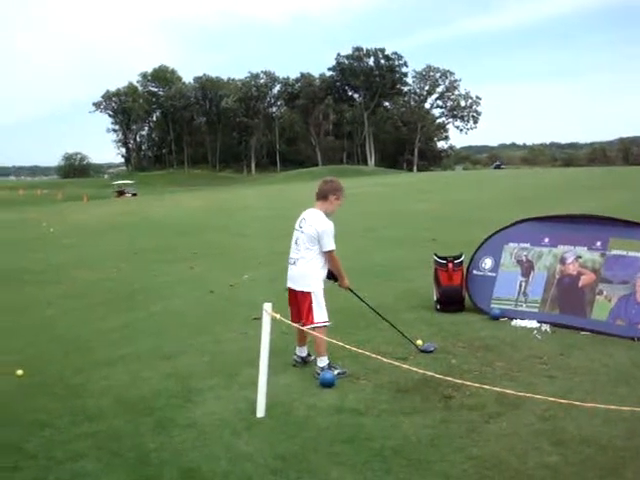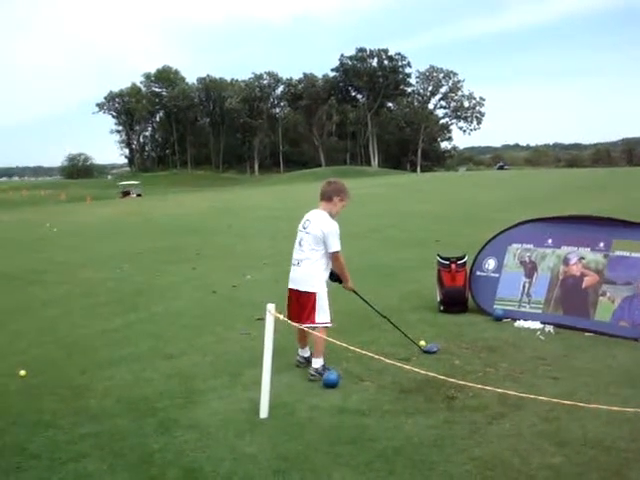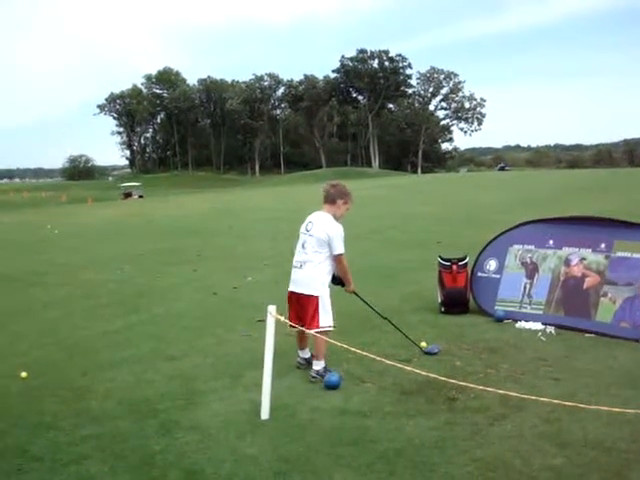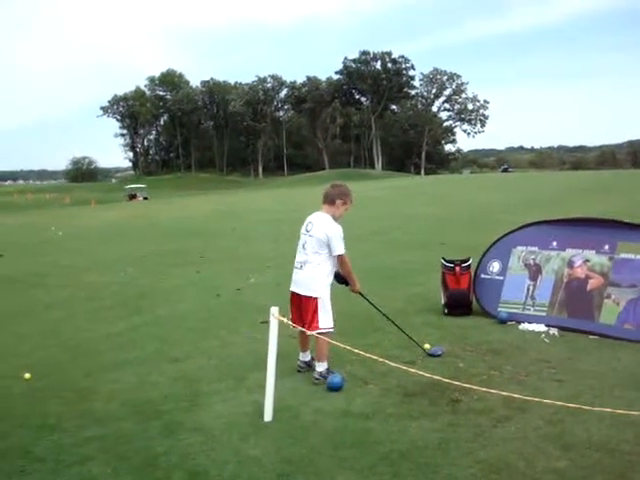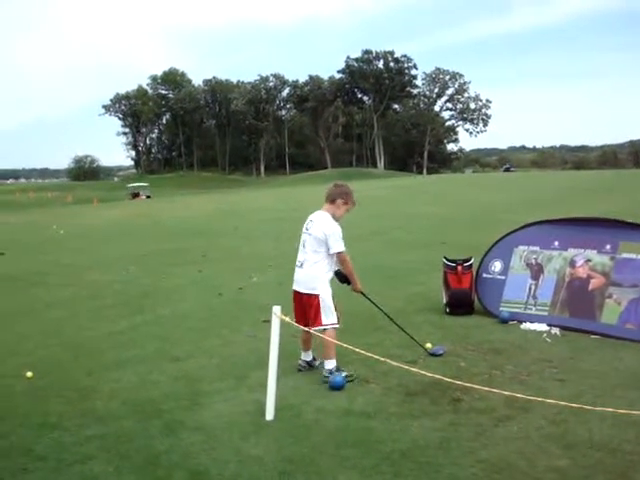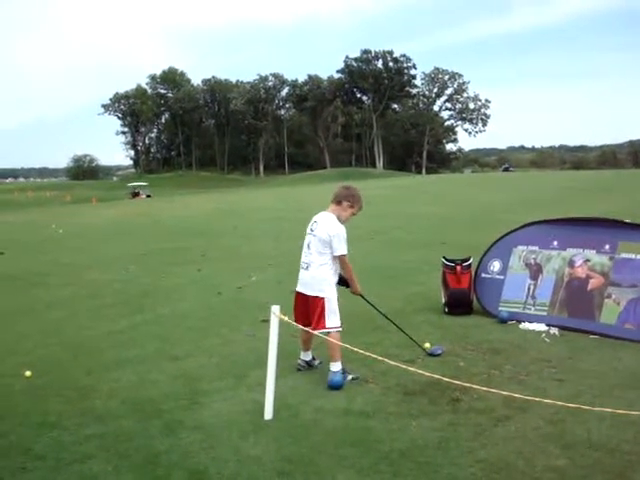
dt=0.2s
person 1, frame 1
left shoulder: (304, 216)
right shoulder: (324, 224)
right elbow: (331, 256)
left wrist: (329, 270)
right wrist: (342, 278)
left hip: (295, 276)
right hip: (309, 280)
left knee: (301, 320)
right knee: (318, 323)
left ankle: (301, 354)
right ankle: (323, 365)
person 1, frame 2
left shoulder: (308, 217)
right shoulder: (329, 224)
right elbow: (336, 258)
left wrist: (331, 269)
right wrist: (347, 280)
left hip: (297, 278)
right hip: (313, 281)
left knee: (303, 321)
right knee: (320, 323)
left ankle: (303, 355)
right ankle: (317, 366)
person 1, frame 3
left shoulder: (310, 219)
right shoulder: (334, 227)
right elbow: (339, 260)
left wrist: (336, 275)
right wrist: (349, 283)
left hip: (297, 280)
right hip: (315, 284)
left knee: (301, 323)
right knee: (321, 327)
left ankle: (304, 356)
right ankle: (318, 368)
person 1, frame 4
left shoulder: (310, 220)
right shoulder: (333, 228)
right elbow: (342, 261)
left wrist: (338, 273)
right wrist: (353, 283)
left hip: (299, 282)
right hip: (315, 285)
left knee: (304, 325)
right knee: (322, 328)
left ankle: (304, 359)
right ankle: (321, 370)
person 1, frame 5
left shoulder: (312, 218)
right shoulder: (331, 226)
right elbow: (342, 259)
left wrist: (335, 270)
right wrist: (355, 282)
left hip: (301, 280)
right hip: (317, 283)
left knee: (307, 324)
right knee: (329, 325)
left ankle: (306, 359)
right ankle: (330, 368)
person 1, frame 6
left shoulder: (317, 219)
right shoulder: (336, 228)
right elbow: (343, 261)
left wrist: (339, 274)
right wrist: (354, 284)
left hip: (305, 281)
right hip: (322, 285)
left knee: (308, 324)
right knee: (333, 327)
left ankle: (305, 359)
right ankle: (336, 371)
